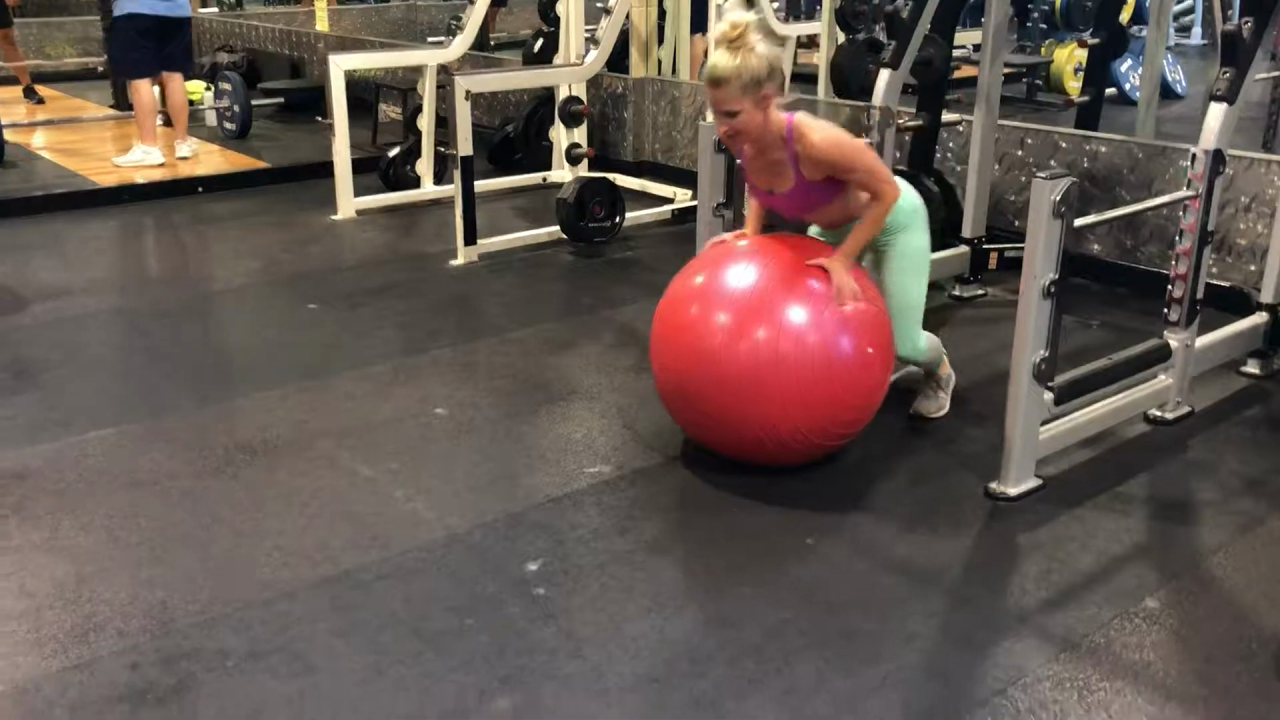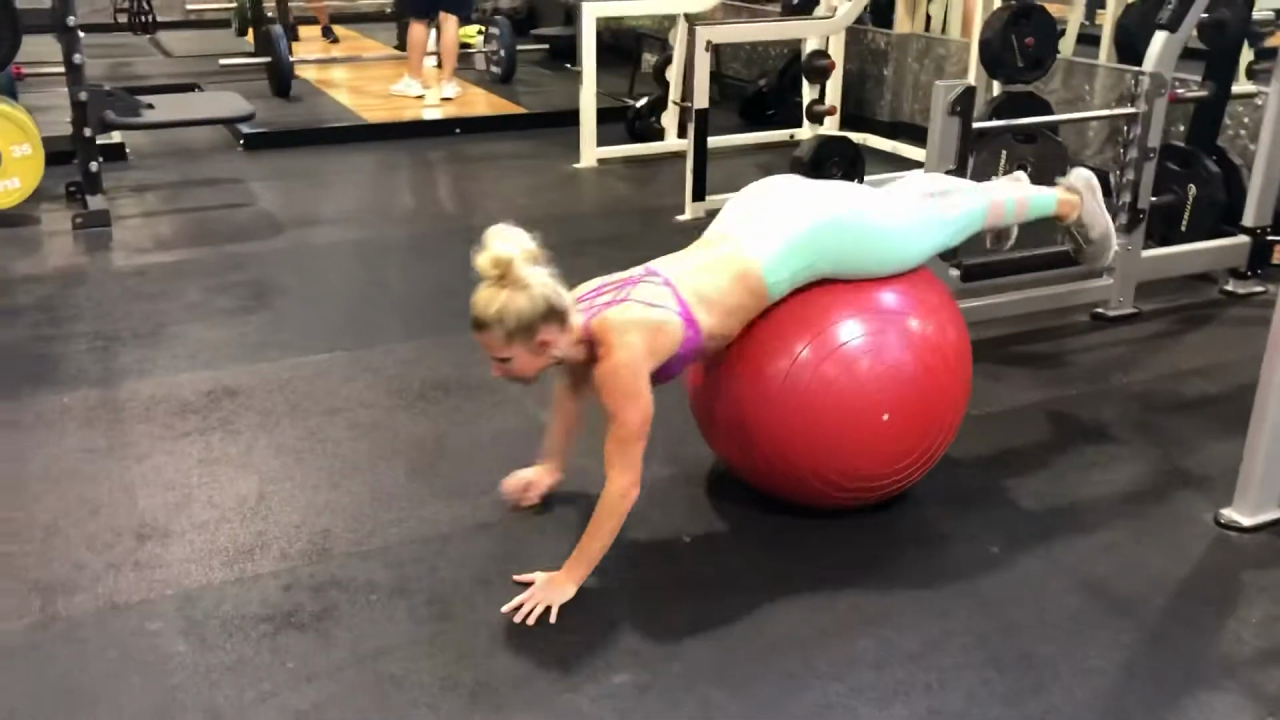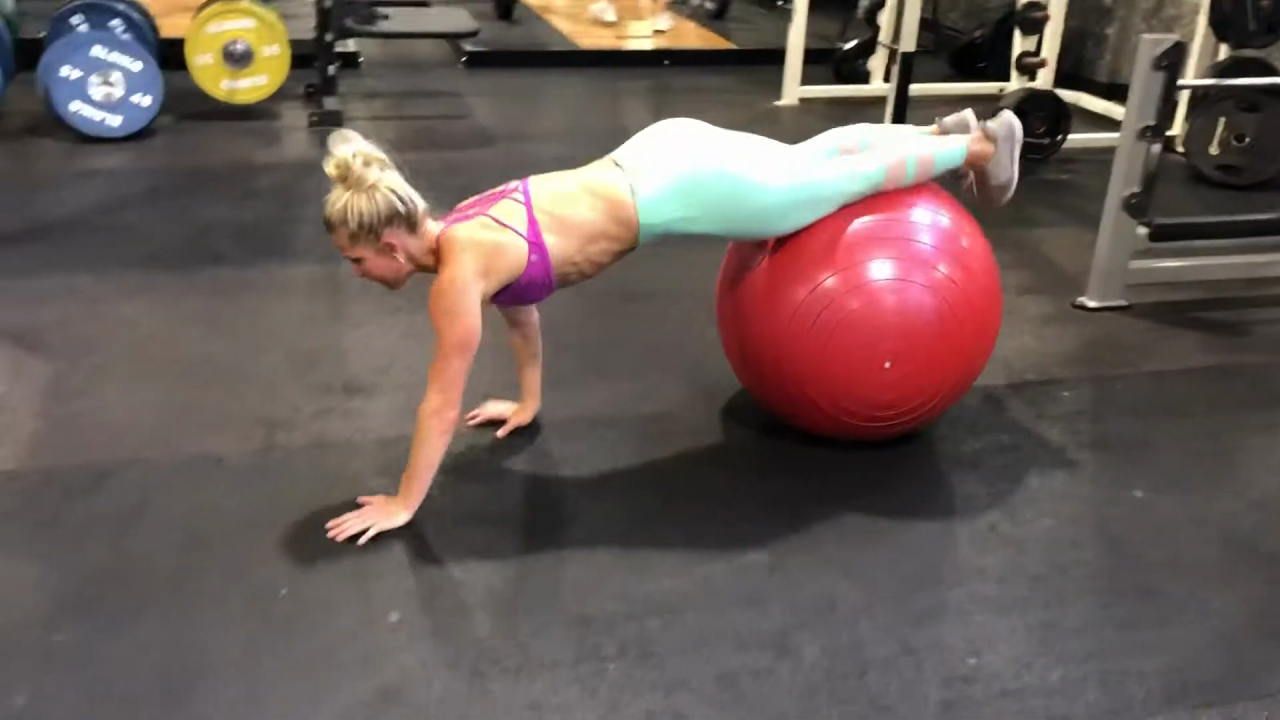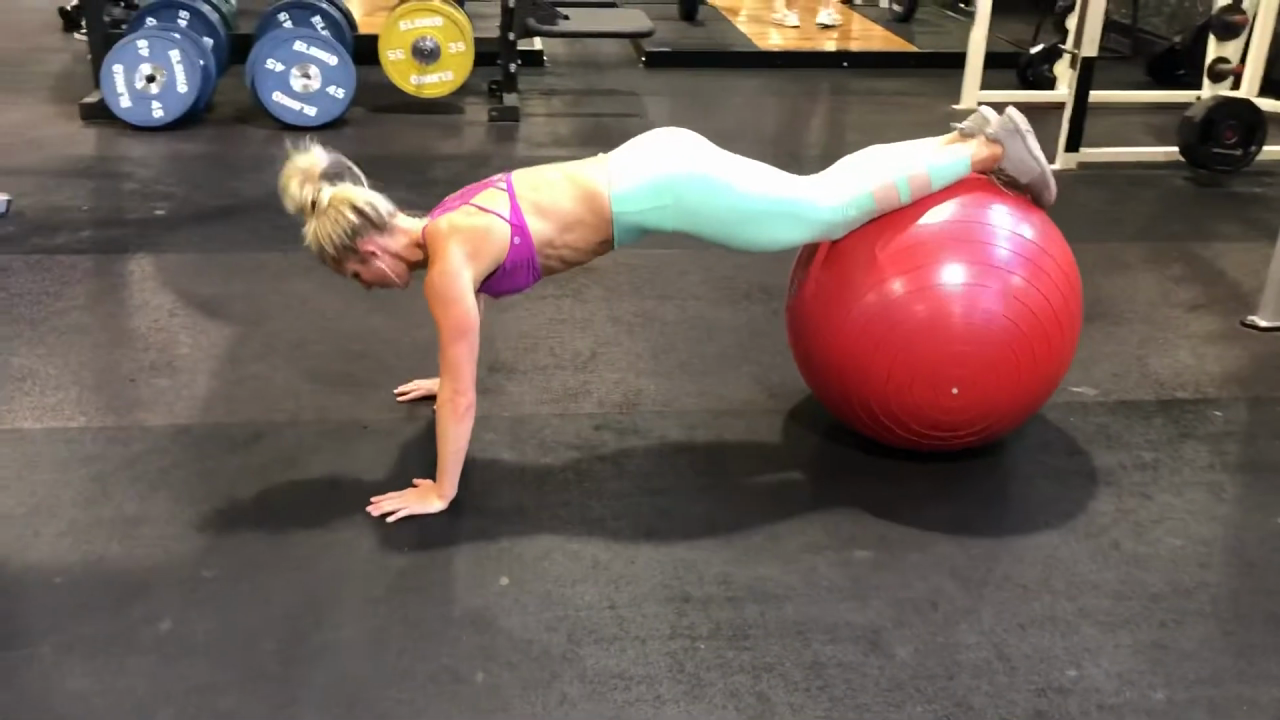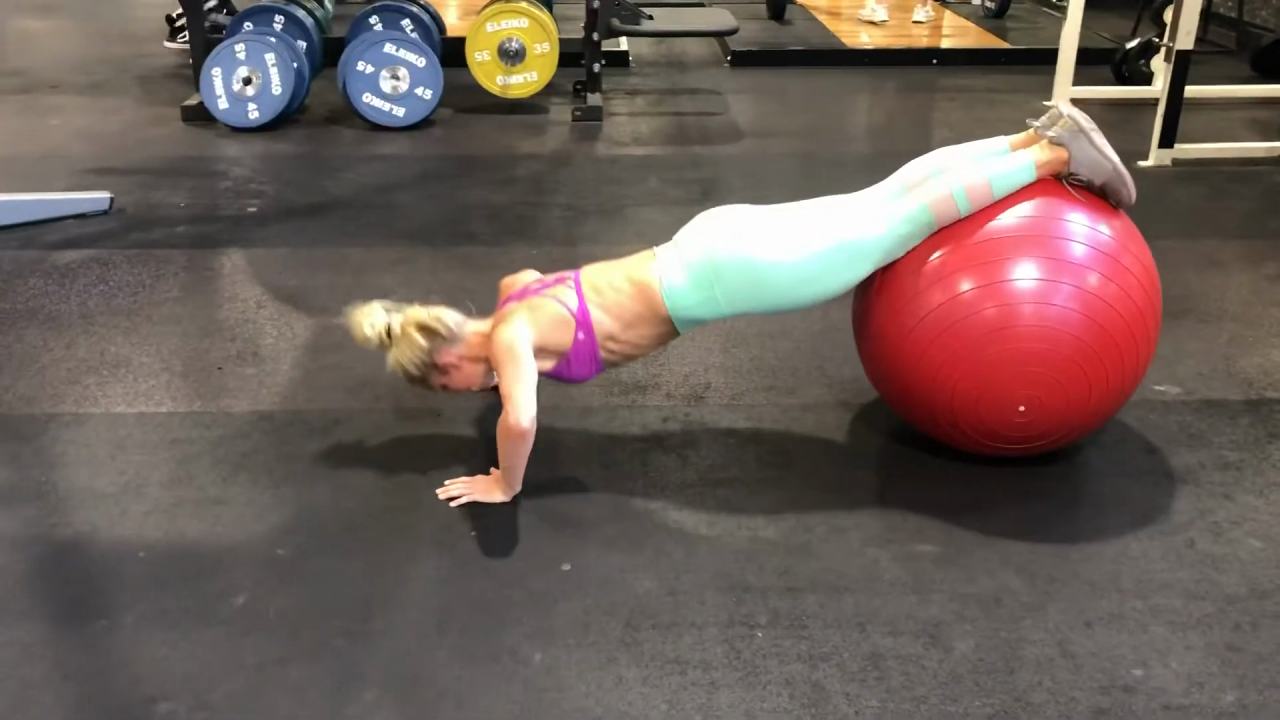
dt=1s
person 1, frame 1
left shoulder: (814, 142)
right shoulder: (736, 135)
left elbow: (887, 192)
left wrist: (842, 260)
right wrist: (750, 231)
left hip: (894, 217)
right hip: (834, 226)
left knee: (902, 343)
left ankle: (941, 372)
person 1, frame 2
left shoulder: (621, 348)
right shoulder: (571, 311)
left elbow: (623, 484)
right elbow: (572, 382)
left wrist: (569, 578)
right wrist: (551, 466)
left hip: (807, 236)
right hip: (767, 207)
left knee: (948, 221)
right knee: (898, 200)
left ankle: (1072, 199)
right ankle: (998, 185)
person 1, frame 3
left shoulder: (458, 266)
right shoulder: (463, 225)
left elbow: (442, 401)
right elbow: (520, 311)
left wrist: (403, 504)
right wrist: (529, 403)
left hip: (679, 191)
right hip: (662, 154)
left knee: (849, 178)
right knee: (812, 158)
left ankle: (982, 147)
right ankle: (947, 132)
person 1, frame 4
left shoulder: (445, 255)
right shoulder: (448, 224)
left elbow: (461, 391)
right elbow: (483, 294)
left wrist: (440, 493)
right wrist: (449, 379)
left hip: (660, 189)
right hip: (653, 160)
left knee: (834, 210)
right knee: (822, 193)
left ankle: (992, 151)
right ankle: (968, 137)
person 1, frame 5
left shoulder: (509, 338)
right shoulder: (513, 298)
left elbow: (519, 420)
left wrist: (503, 486)
right wrist: (521, 373)
left hip: (714, 273)
right hip: (711, 244)
left knee: (898, 227)
right knee: (883, 202)
left ankle: (1057, 156)
right ankle: (1041, 137)
